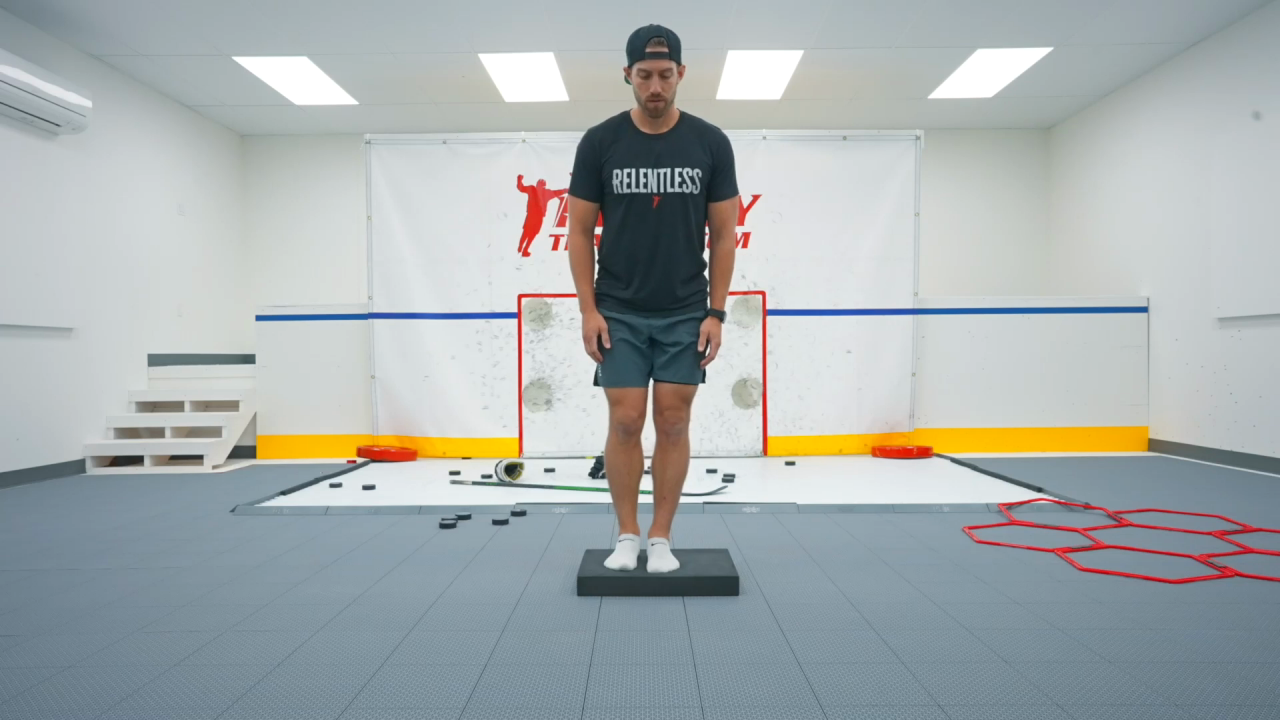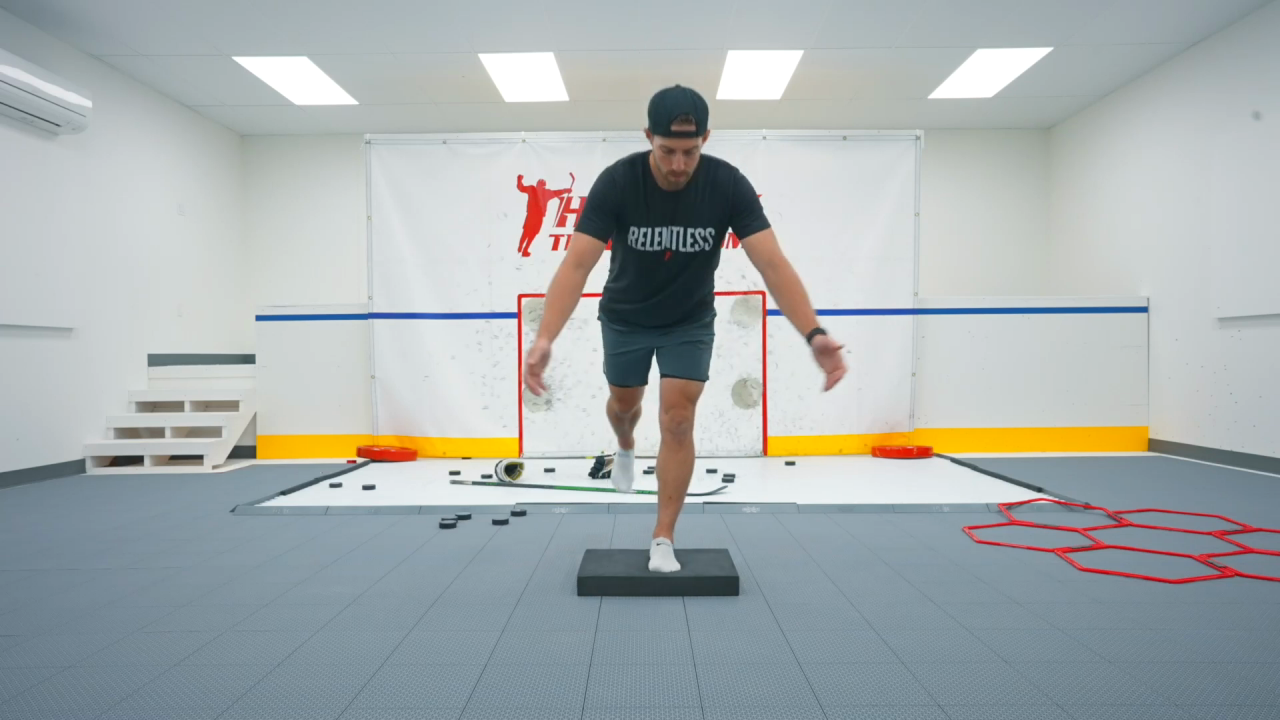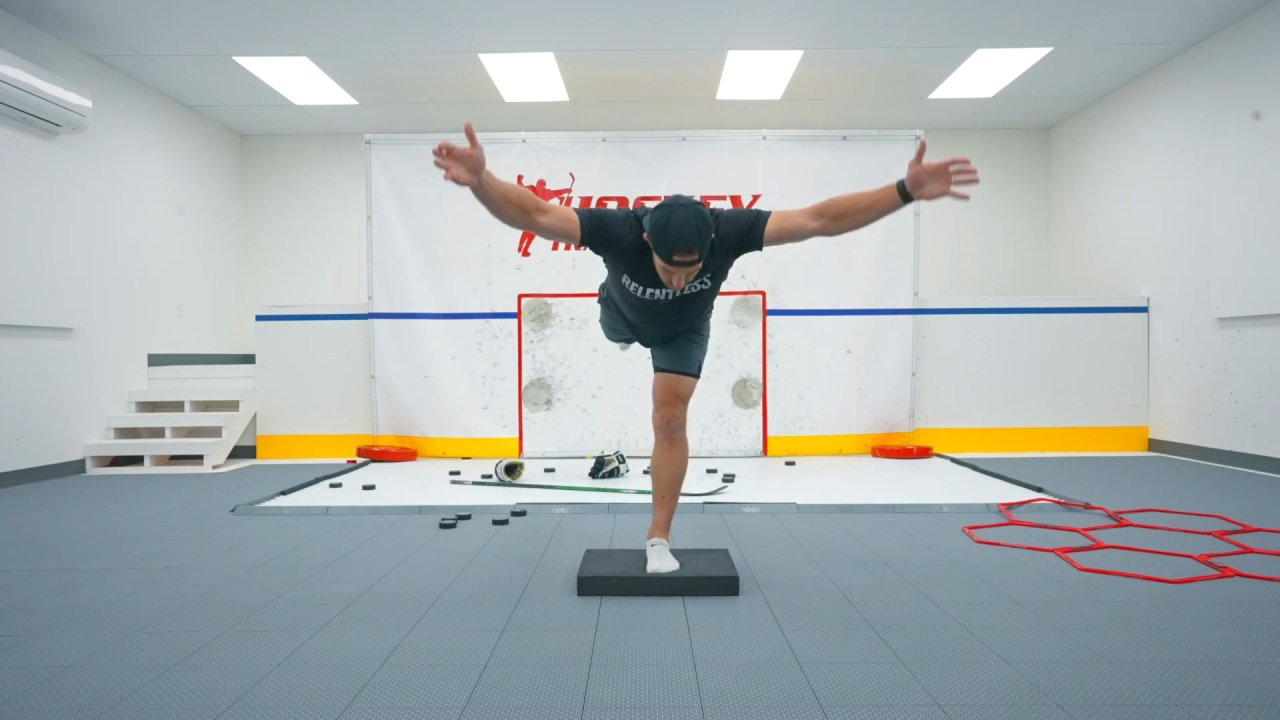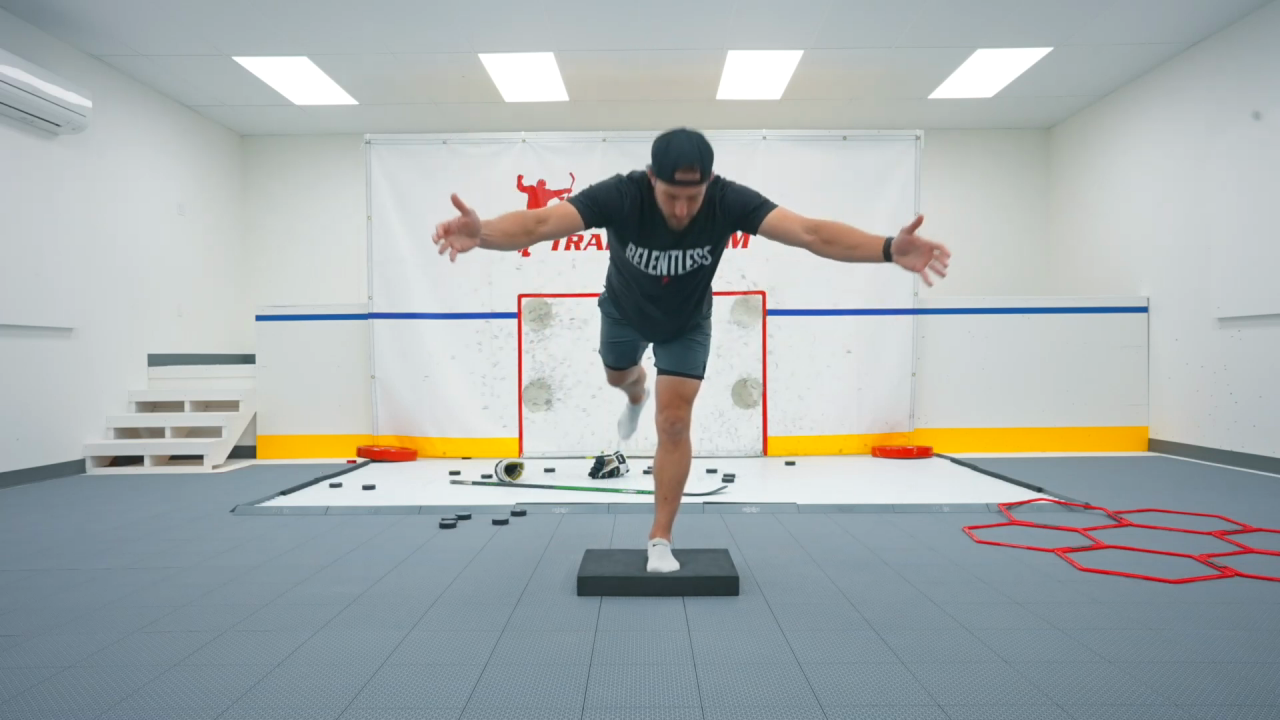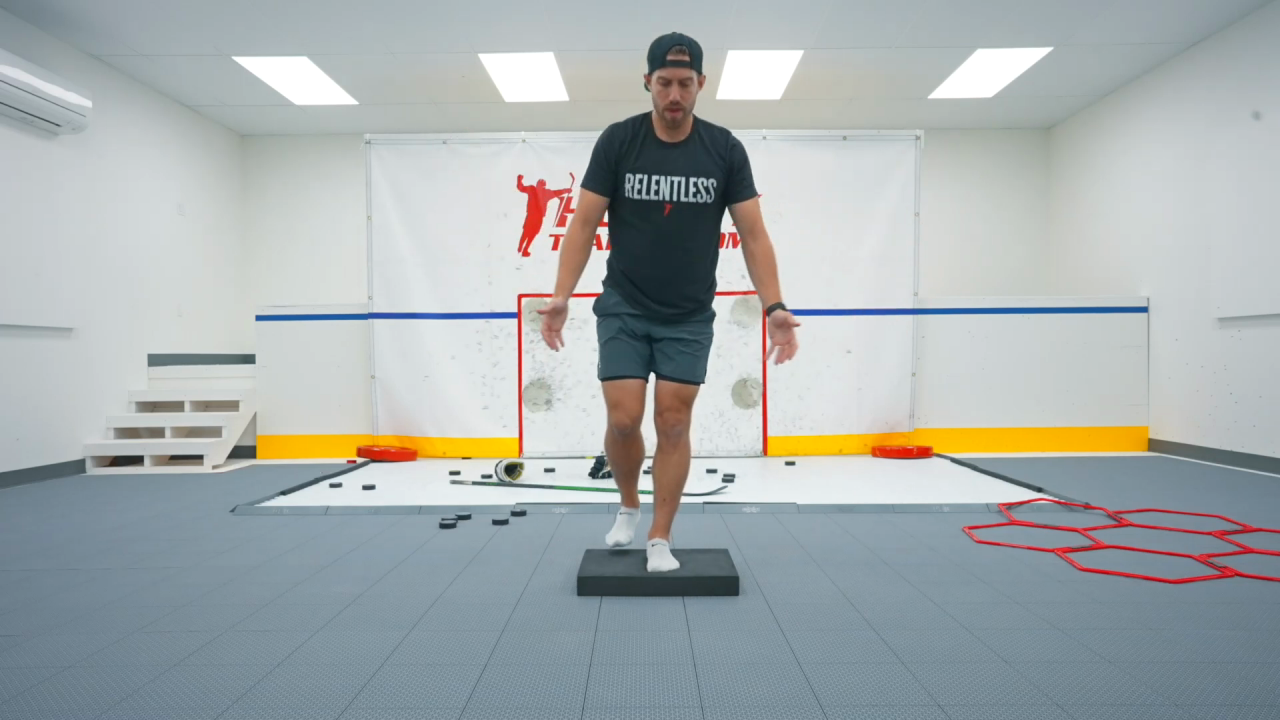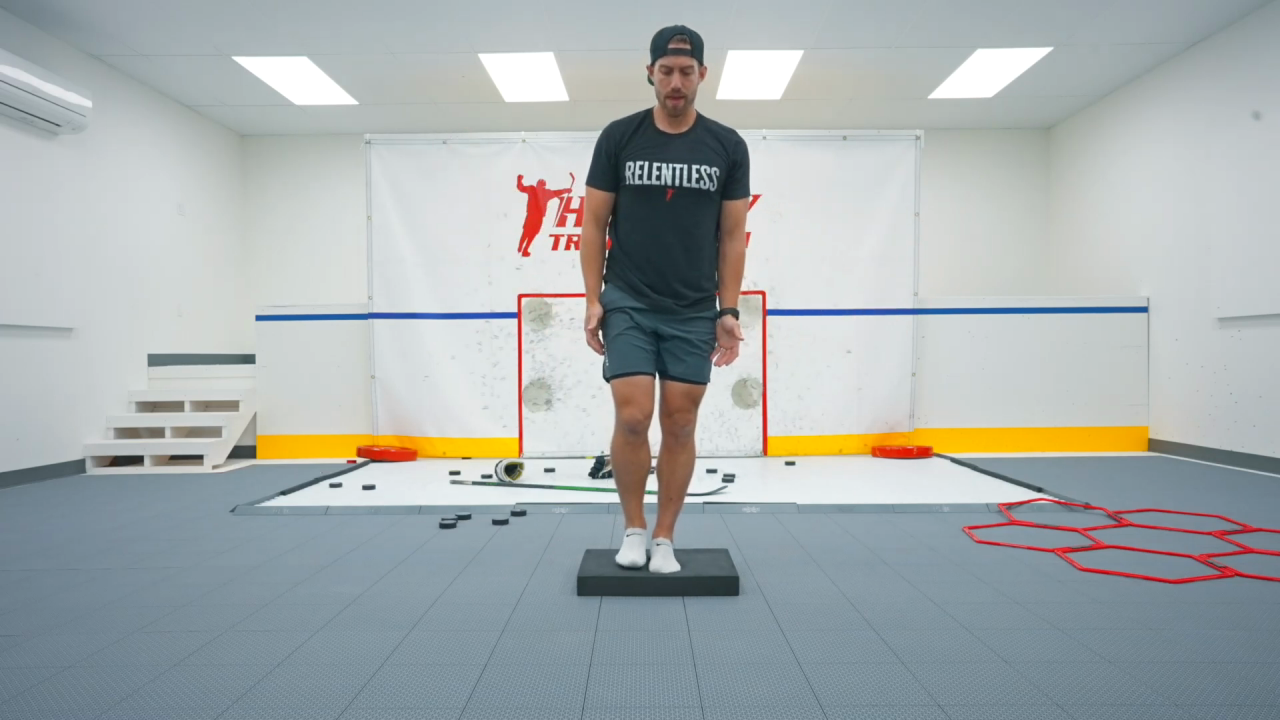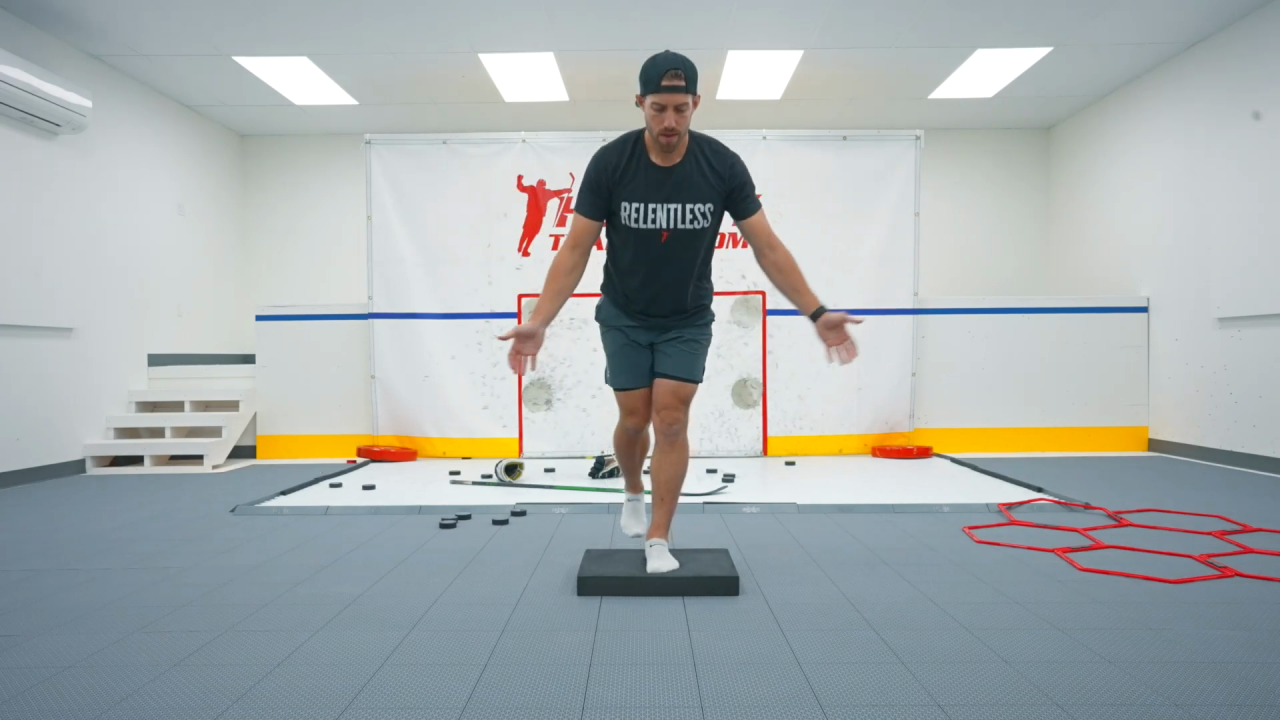
dt=0.7s
person 1, frame 1
left shoulder: (710, 142)
right shoulder: (600, 142)
left elbow: (724, 233)
right elbow: (580, 231)
left wrist: (716, 312)
right wrist: (589, 309)
left hip: (684, 313)
right hip: (619, 312)
left knee: (673, 422)
right knee: (625, 421)
left ankle: (660, 539)
right ankle: (628, 536)
person 1, frame 2
left shoulder: (728, 185)
right shoulder: (616, 182)
left elbow: (772, 264)
right elbow: (576, 265)
left wrist: (813, 334)
right wrist: (543, 339)
left hip: (689, 320)
right hip: (625, 317)
left knee: (677, 421)
right knee: (624, 405)
left ankle: (662, 540)
right ankle: (624, 451)
person 1, frame 3
left shoulder: (728, 230)
right shoulder: (617, 230)
left elbow: (819, 219)
right elbow: (535, 213)
left wrist: (906, 191)
right wrist: (481, 180)
left hip: (684, 329)
right hip: (626, 313)
left knee: (669, 420)
right knee: (619, 337)
left ankle: (658, 540)
right ankle: (632, 339)
person 1, frame 4
left shoulder: (729, 199)
right shoulder: (619, 195)
left elbow: (808, 231)
right elbow: (541, 223)
left wrist: (887, 250)
right wrist: (481, 231)
left hip: (687, 323)
right hip: (625, 312)
left knee: (674, 421)
right knee: (622, 379)
left ankle: (660, 541)
right ankle: (636, 382)
person 1, frame 5
left shoulder: (725, 150)
right shoulder: (617, 141)
left elbow: (753, 234)
right elbow: (584, 224)
left wrist: (774, 307)
right wrist: (561, 297)
left hip: (689, 316)
right hip: (623, 308)
left knee: (673, 424)
right knee: (623, 420)
left ankle: (659, 539)
right ankle: (627, 507)
person 1, frame 6
left shoulder: (727, 146)
right shoulder: (618, 137)
left elbow: (732, 235)
right elbow: (594, 225)
left wrist: (728, 309)
right wrist: (593, 300)
left hip: (693, 311)
right hip: (628, 304)
left knee: (680, 425)
right knee: (633, 418)
left ankle: (664, 539)
right ankle: (633, 530)
person 1, frame 7
left shoulder: (723, 166)
right shoulder: (609, 163)
left elbow: (766, 246)
right elbow: (576, 249)
left wrist: (816, 313)
right wrist: (538, 322)
left hip: (687, 318)
right hip: (625, 316)
left knee: (671, 422)
right knee: (634, 422)
left ankle: (658, 540)
right ankle: (633, 495)
